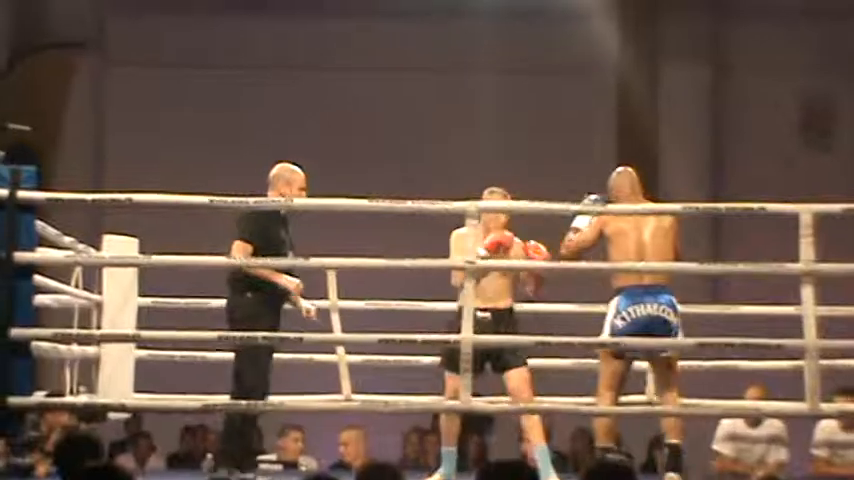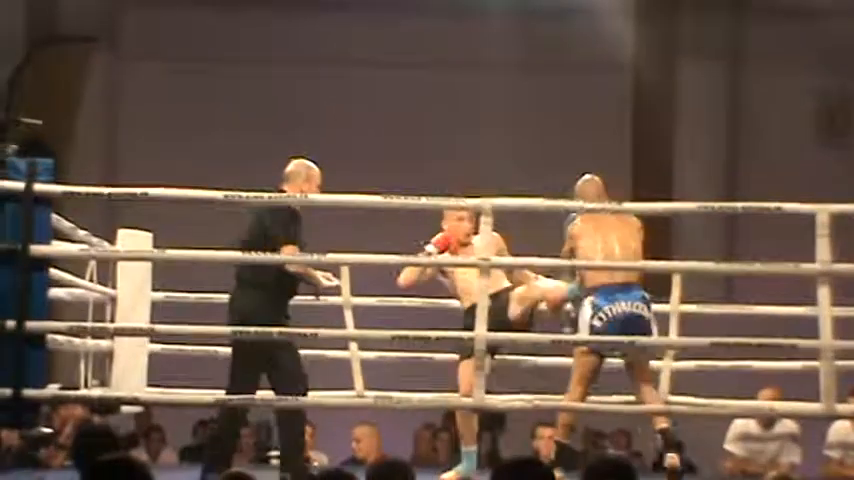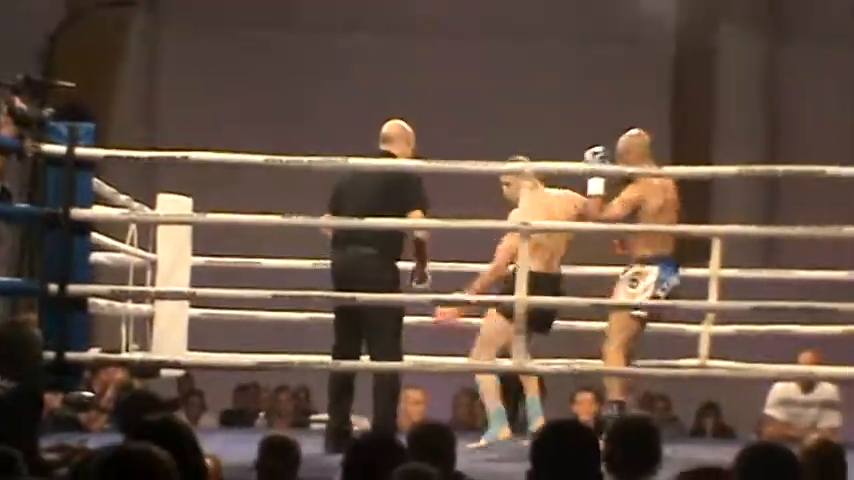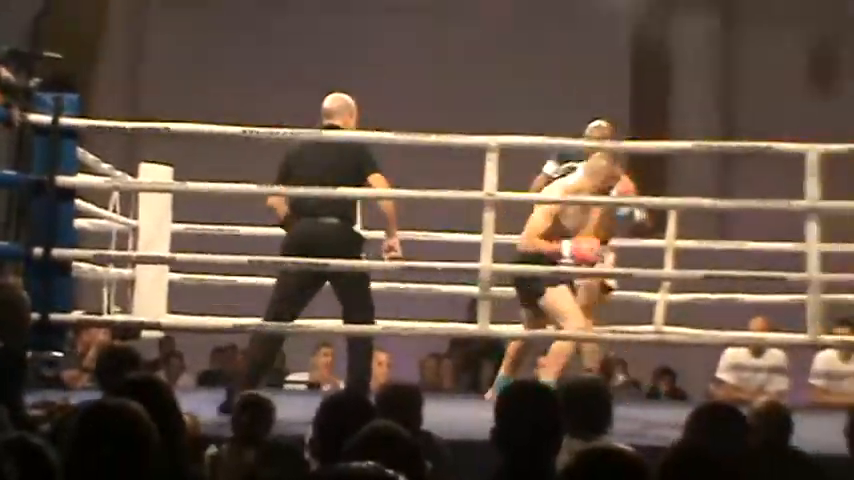
dt=0.7s
person 1, frame 1
left shoulder: (280, 221)
right shoulder: (257, 215)
right elbow: (239, 257)
left wrist: (299, 299)
right wrist: (281, 278)
left hip: (264, 310)
right hip: (249, 308)
left knee: (246, 390)
right knee: (254, 389)
left ankle: (232, 462)
right ankle: (232, 462)
person 1, frame 2
left shoulder: (281, 213)
right shoulder: (283, 212)
right elbow: (292, 263)
left wrist: (314, 277)
right wrist: (318, 279)
left hip: (270, 308)
right hip: (255, 307)
left knee: (290, 387)
right knee: (244, 390)
person 1, frame 3
left shoulder: (353, 175)
right shoulder: (405, 176)
right elbow: (419, 230)
right wrist: (421, 265)
left hip: (343, 262)
right hip: (375, 266)
left knee: (345, 351)
right knee: (386, 355)
left ankle: (337, 433)
person 1, frame 4
left shoulder: (299, 151)
right shoulder: (356, 149)
left elbow: (274, 199)
right elbow: (382, 192)
right wrist: (392, 235)
left hip: (302, 238)
right hip: (339, 237)
left knee: (277, 318)
right knee: (360, 320)
left ankle: (240, 392)
person 2, frame 1
left shoulder: (607, 217)
right shoulder: (667, 218)
left elbow: (567, 250)
left wrist: (583, 216)
left hip: (626, 306)
right hip: (662, 304)
left knee: (607, 393)
right knee: (668, 390)
person 2, frame 2
left shoulder: (576, 227)
right shoulder: (633, 223)
left wrist: (570, 293)
left hip: (600, 303)
right hip: (635, 302)
left knee: (577, 390)
right knee: (644, 384)
left ankle: (556, 464)
right ankle: (669, 447)
person 2, frame 3
left shoulder: (640, 189)
right shoulder: (666, 184)
left elbow: (597, 217)
left wrist: (596, 175)
left hip: (648, 274)
right hip: (659, 269)
left knee: (613, 349)
person 2, frame 4
left shoulder: (619, 180)
right shoulder: (570, 170)
left elbow: (642, 222)
right elbow: (536, 192)
left wrist: (632, 214)
right wrist: (553, 165)
left knee: (584, 320)
person 3, frame 1
left shoulder: (516, 245)
right shoulder: (461, 236)
left elbow: (532, 290)
right elbow: (458, 281)
left wrist: (536, 268)
right wrist: (485, 250)
left hip: (503, 322)
right hip: (469, 321)
left knee: (524, 396)
right knee: (452, 396)
person 3, frame 2
left shoulder: (492, 241)
right shoulder: (440, 258)
left elbow: (517, 272)
right elbow: (404, 282)
left wrist: (540, 283)
right wrist: (431, 252)
left hip: (507, 303)
right hip: (476, 319)
left knee: (530, 290)
right knee: (466, 394)
person 3, frame 3
left shoulder: (522, 214)
right shoulder: (565, 199)
left elbow: (499, 265)
left wrist: (467, 298)
left hip: (527, 285)
right hip: (550, 288)
left knee: (481, 357)
left ankle: (498, 426)
right ankle: (536, 419)
person 3, frame 4
right shoulder: (557, 198)
right elbow: (527, 242)
right wrist: (564, 251)
left hip: (547, 264)
right hip: (535, 265)
left knee: (534, 329)
right knee: (577, 326)
left ankle: (501, 386)
